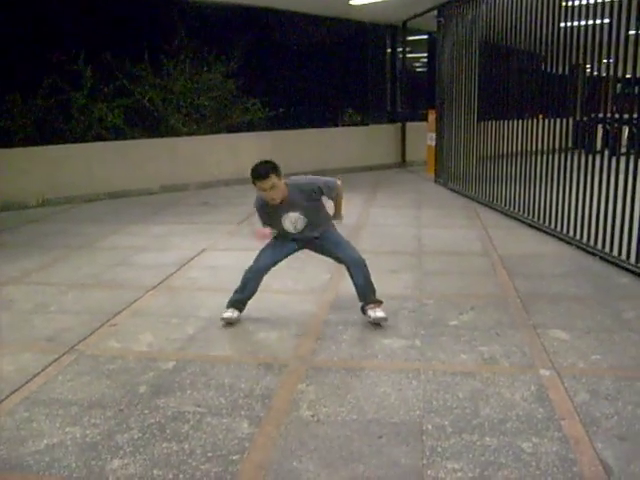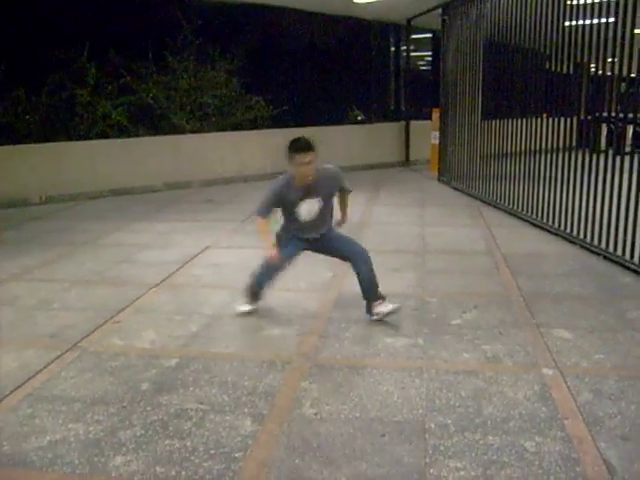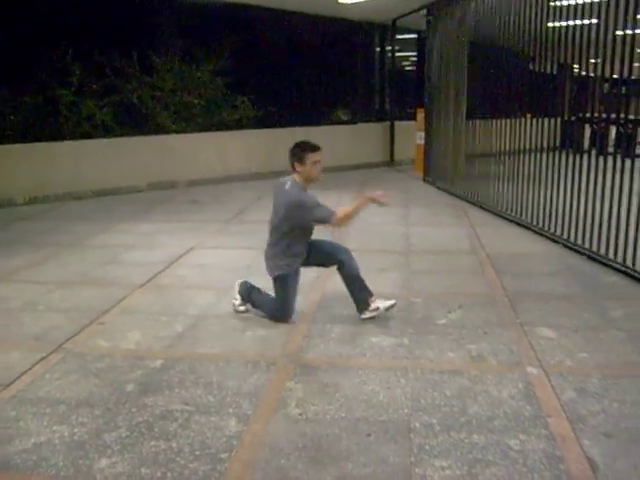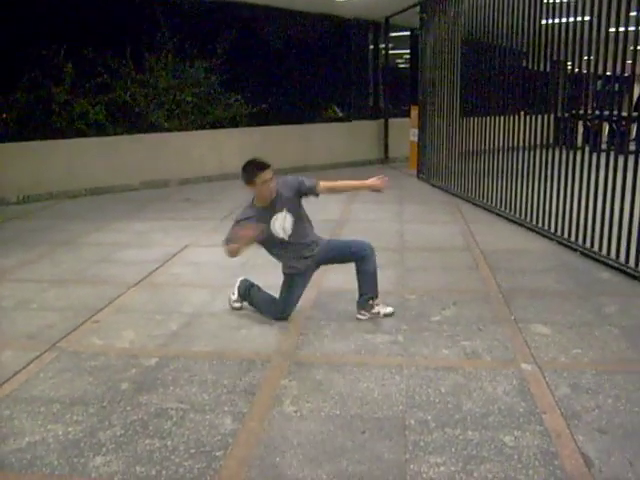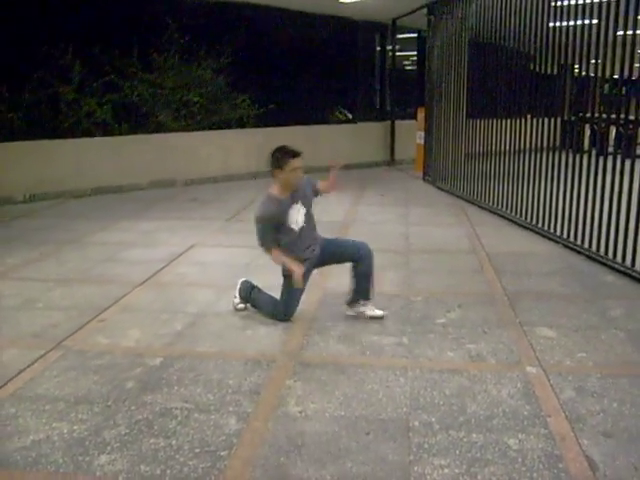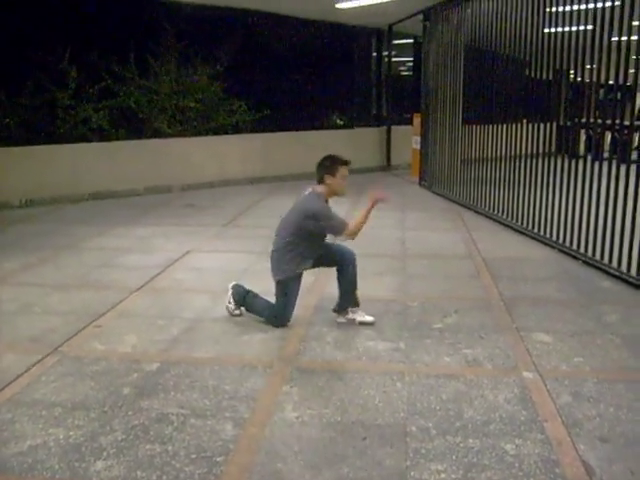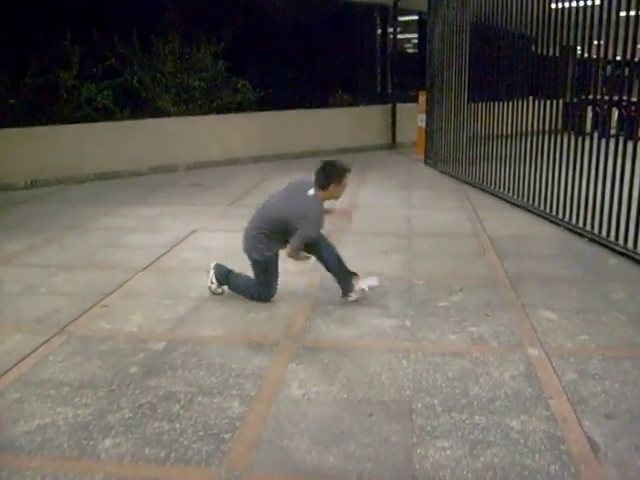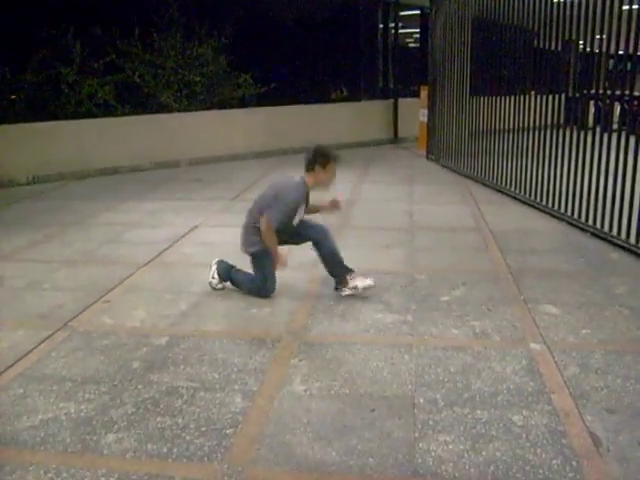
dt=0.3s
person 1, frame 1
left shoulder: (308, 184)
right shoulder: (261, 204)
left elbow: (337, 186)
right elbow: (270, 228)
left wrist: (338, 212)
right wrist: (268, 231)
left hip: (322, 232)
right hip: (288, 238)
left knee: (355, 260)
right knee: (257, 267)
left ankle: (371, 305)
right ankle: (235, 306)
person 1, frame 2
left shoulder: (330, 174)
right shoulder: (281, 187)
left elbow: (343, 190)
right elbow: (262, 216)
left wrist: (344, 214)
right wrist: (270, 245)
left hip: (322, 233)
right hip: (293, 237)
left knee: (360, 254)
right knee: (270, 268)
left ankle: (375, 304)
right ankle: (252, 295)
person 1, frame 3
left shoulder: (285, 183)
right shoulder: (299, 198)
right elbow: (337, 221)
left wrist: (319, 217)
right wrist: (367, 199)
left hip: (299, 247)
right hip: (284, 259)
left knee: (342, 254)
right knee: (282, 315)
left ankle: (367, 304)
right ankle: (245, 290)
person 1, frame 4
left shoulder: (288, 187)
right shoulder: (246, 219)
left elbow: (325, 186)
right elbow: (232, 251)
left wrist: (366, 184)
right wrist: (244, 240)
left hip: (316, 247)
right hip: (296, 264)
left knee: (364, 249)
right knee: (280, 314)
left ankle: (366, 306)
right ankle: (244, 289)
person 1, frame 5
left shoulder: (302, 183)
right shoulder: (266, 212)
left elbow: (317, 188)
right elbow: (270, 248)
left wrist: (328, 185)
right wrist: (293, 266)
left hip: (316, 245)
right hip: (297, 260)
left knee: (363, 251)
right knee: (282, 314)
left ankle: (357, 304)
right ankle: (246, 290)
person 1, frame 6
left shoulder: (315, 194)
right shoulder: (317, 208)
right elbow: (349, 233)
right wrist: (371, 205)
left hip: (304, 249)
right hip: (288, 261)
left knee: (347, 257)
right knee: (280, 320)
left ankle: (348, 309)
right ankle: (239, 295)
person 1, frame 7
left shoulder: (308, 183)
right shoulder: (312, 219)
right elbow: (292, 252)
left wrist: (328, 211)
right wrist: (303, 257)
left hip: (273, 228)
right hip: (259, 240)
left knee: (323, 247)
right knee: (265, 294)
left ankle: (350, 285)
right ankle: (221, 274)
person 1, frame 8
left shoulder: (302, 185)
right shoulder: (291, 194)
left elbow: (302, 209)
right elbow: (266, 226)
left wrist: (324, 208)
right wrist: (276, 254)
right hip: (257, 235)
left knee: (319, 233)
right knee: (264, 290)
left ankle: (346, 281)
right ankle: (222, 270)
